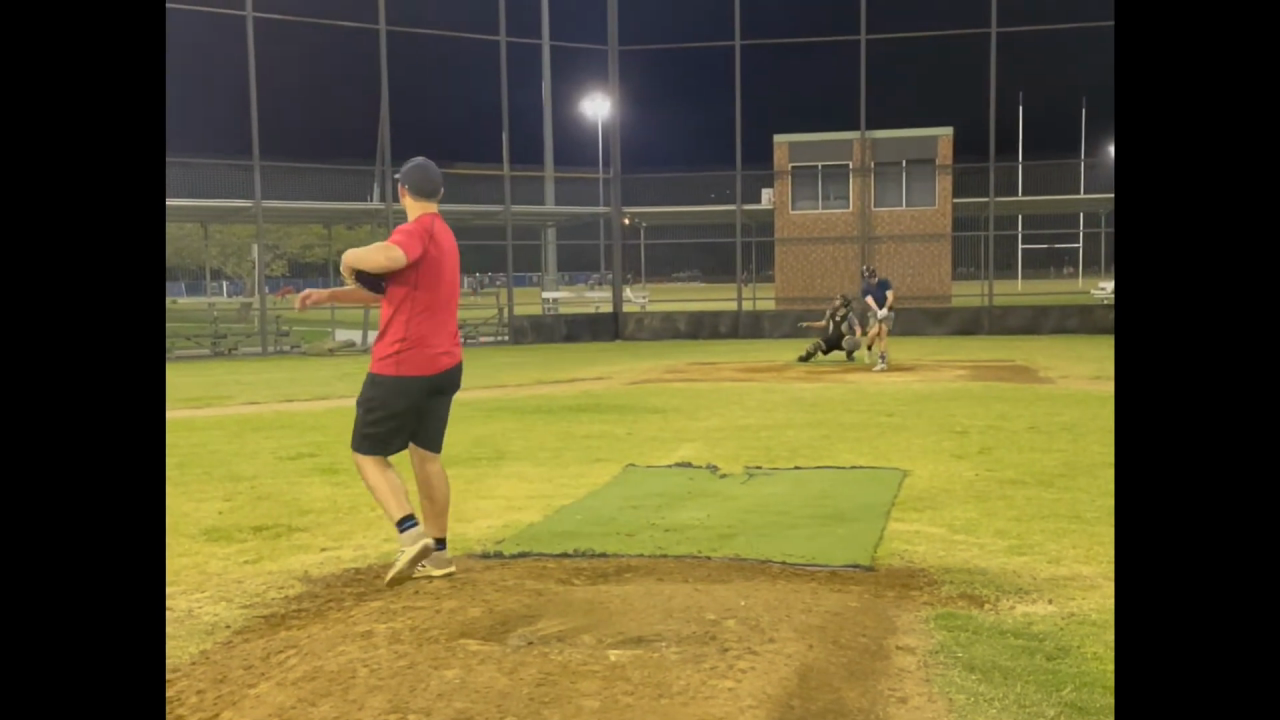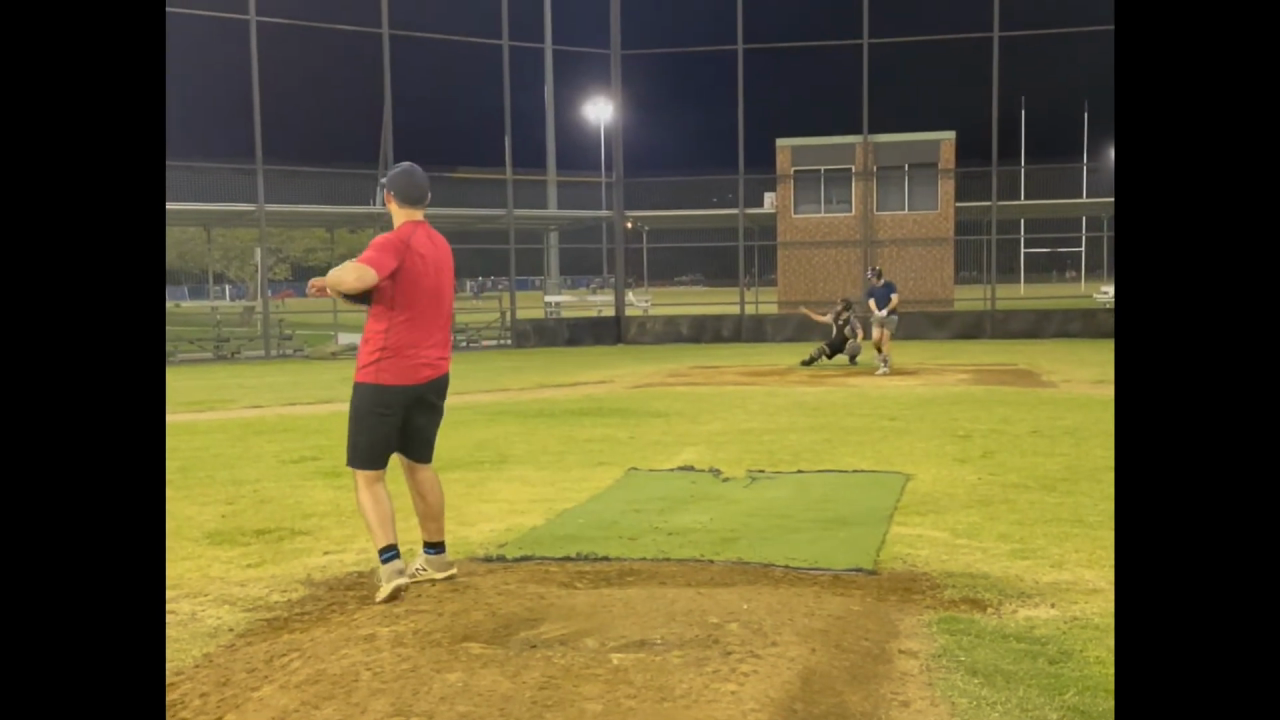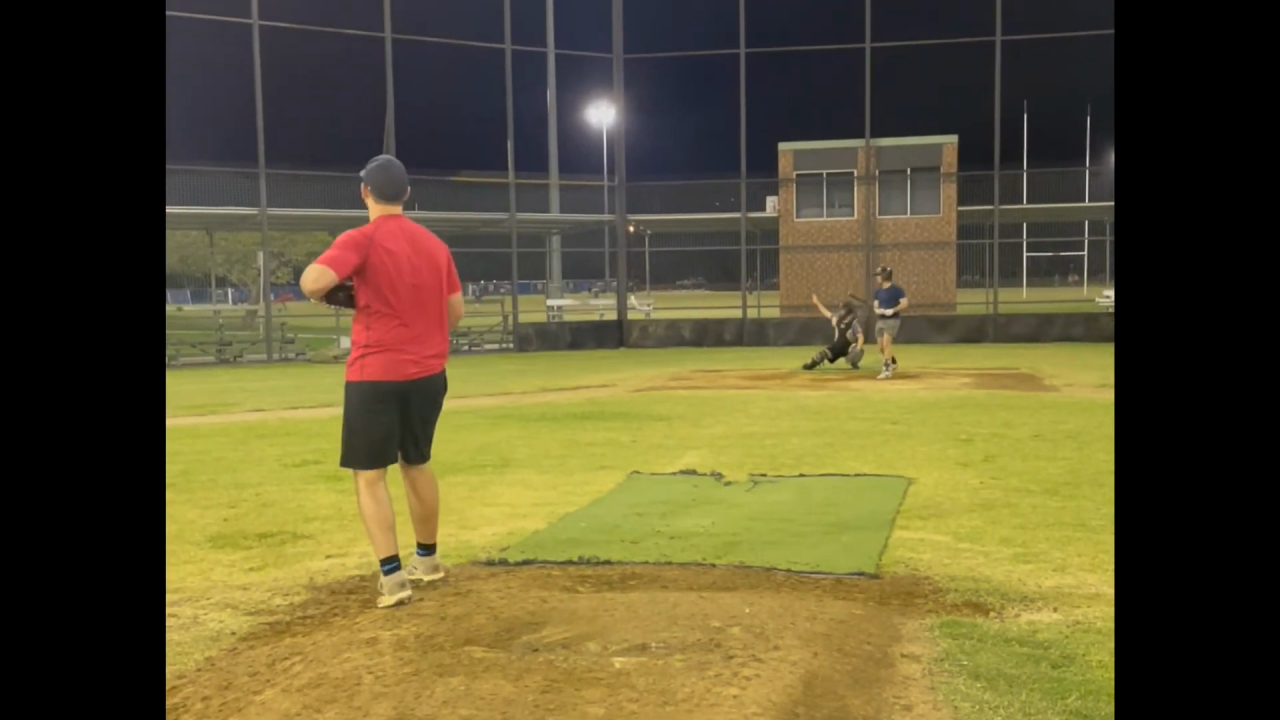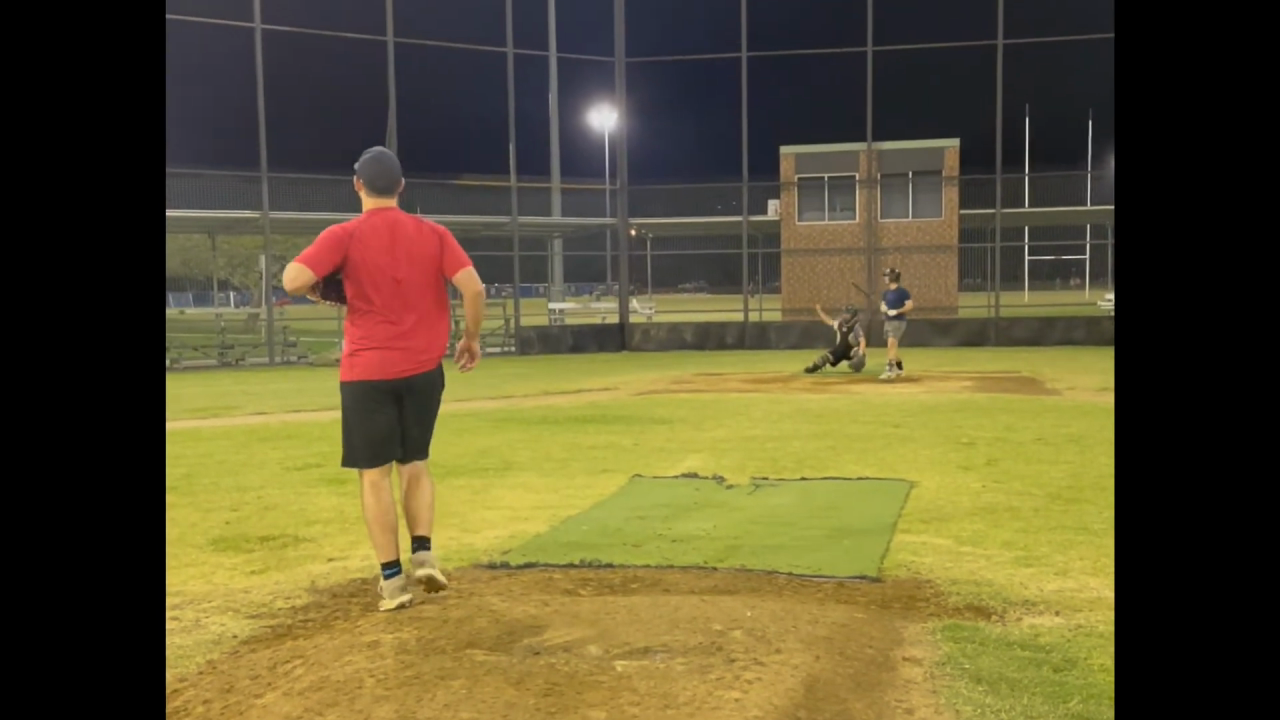
dt=0.2s
person 1, frame 1
left shoulder: (416, 230)
right shoulder: (443, 236)
left elbow: (387, 260)
right elbow: (386, 290)
left wrist: (351, 256)
right wrist: (328, 295)
left hip: (402, 367)
right hip: (445, 365)
left knee: (370, 456)
right knee: (427, 455)
left ankle: (410, 532)
right ankle: (436, 553)
person 1, frame 2
left shoulder: (395, 241)
right shoulder: (441, 246)
left elbow: (355, 280)
left wrist: (332, 279)
right wrist: (337, 286)
left hip: (383, 376)
right hip: (432, 376)
left knee: (368, 475)
right knee: (419, 465)
left ankle: (390, 565)
right ankle: (436, 556)
person 1, frame 3
left shoulder: (359, 239)
right shoulder: (435, 245)
left elbow: (313, 283)
right elbow: (457, 310)
left wrist: (326, 287)
left hip: (373, 374)
right hip: (428, 372)
left knee: (370, 475)
right knee: (418, 465)
left ankle: (392, 577)
right ankle: (427, 558)
person 1, frame 4
left shoulder: (343, 236)
right shoulder: (433, 234)
left elbow: (293, 281)
right elbow: (473, 289)
left wrist: (321, 276)
right wrist: (471, 337)
left hip: (366, 372)
right hip: (424, 369)
left knee: (375, 474)
right knee: (414, 462)
left ankle: (393, 578)
right ankle: (422, 550)
